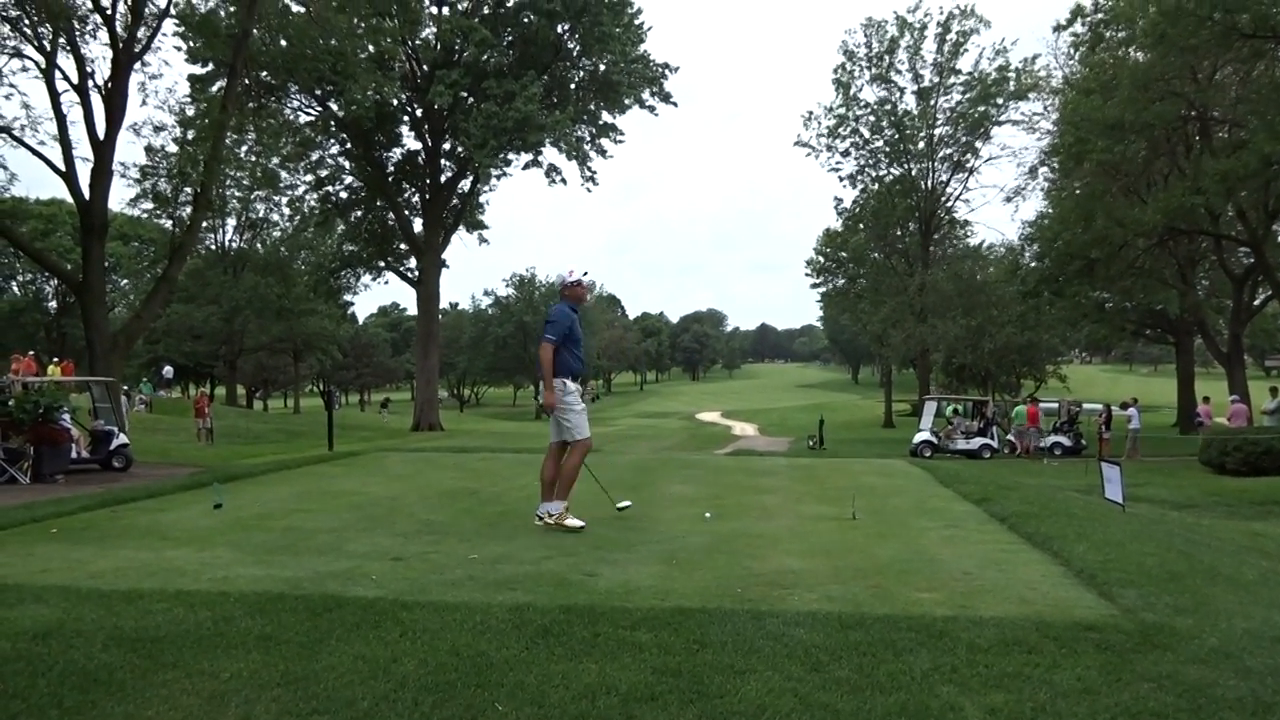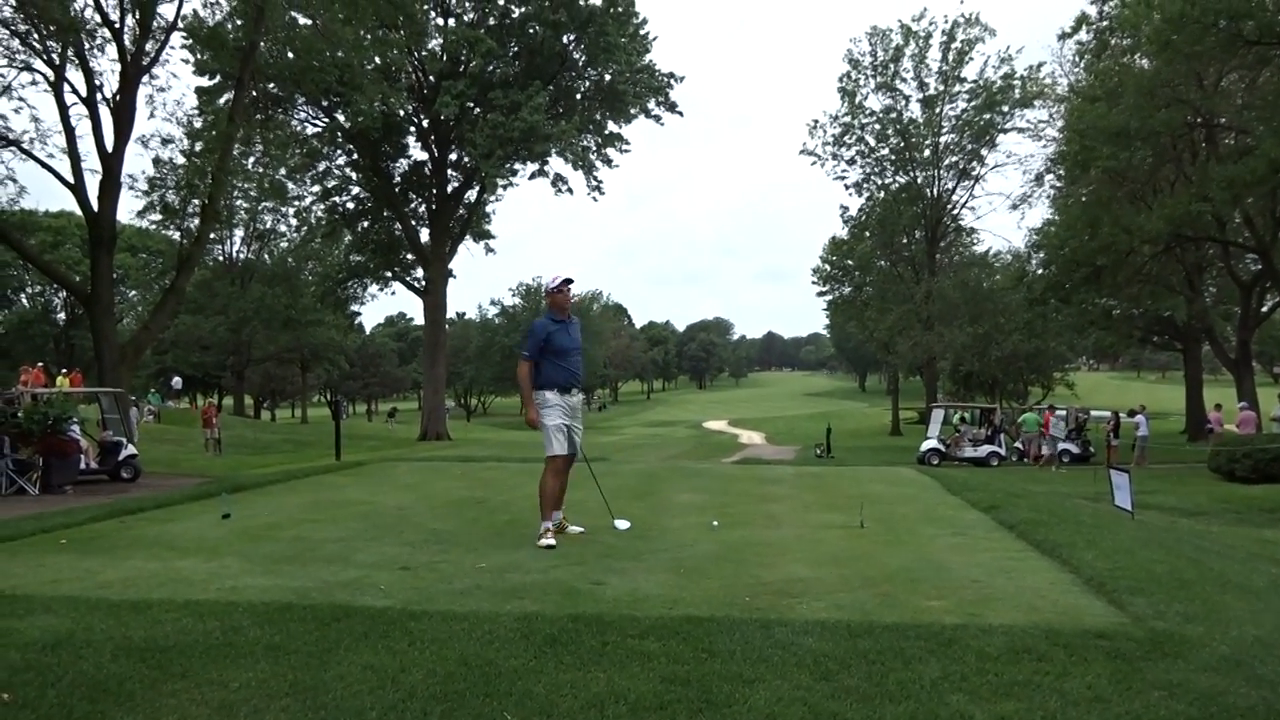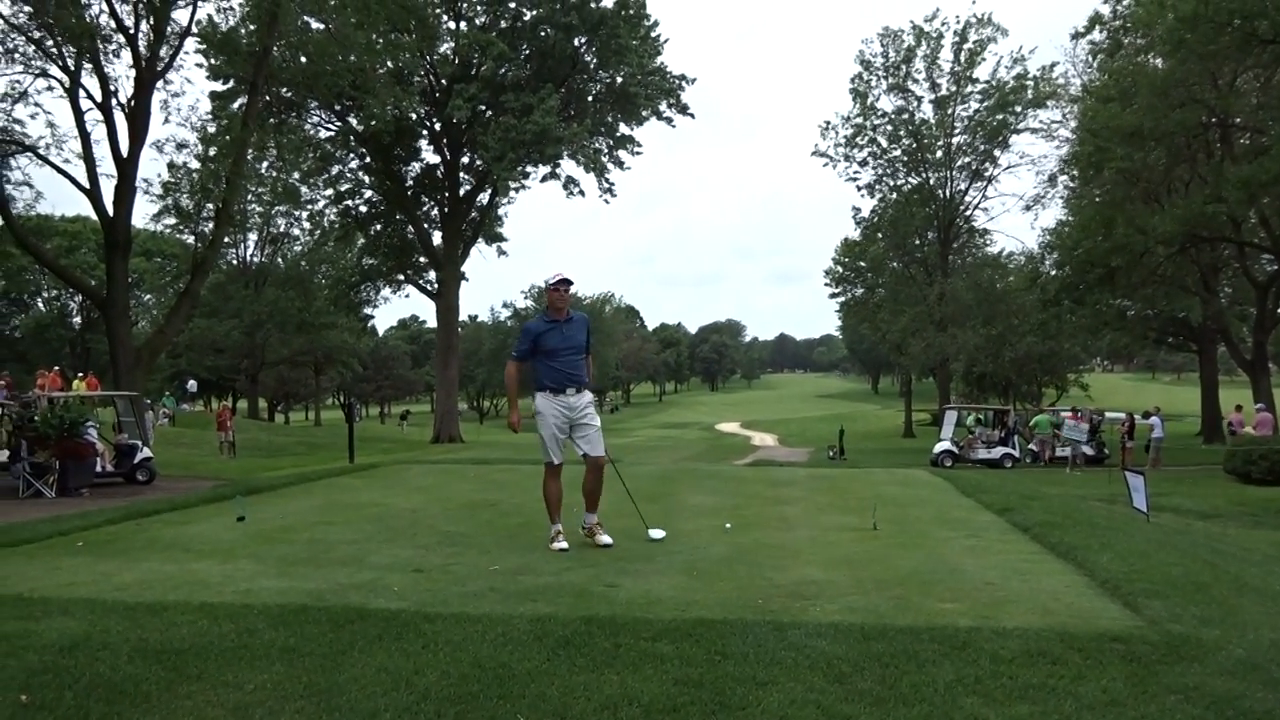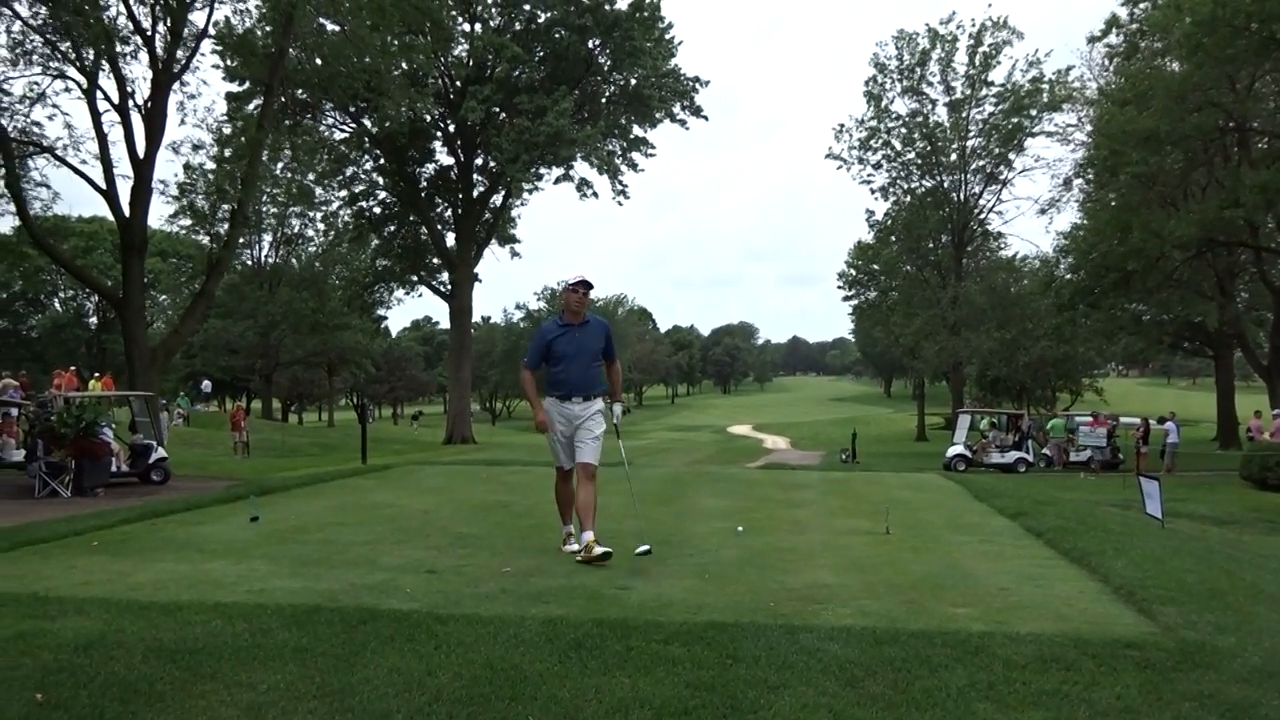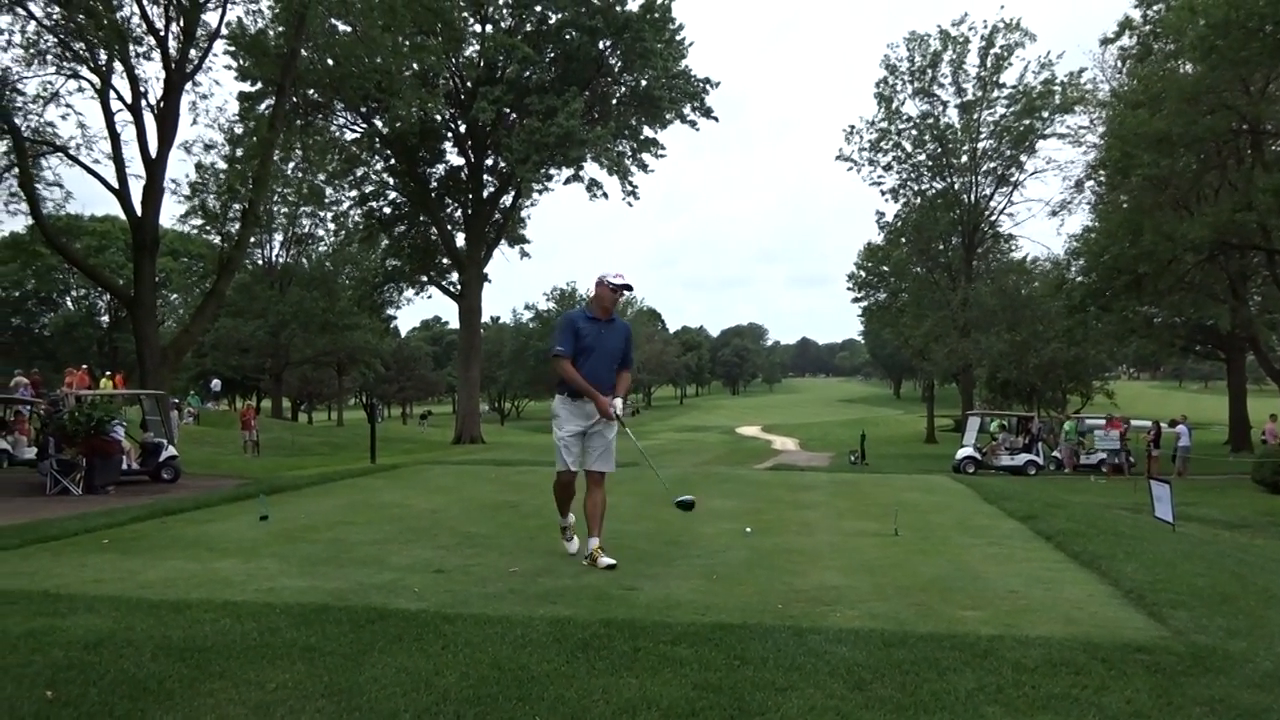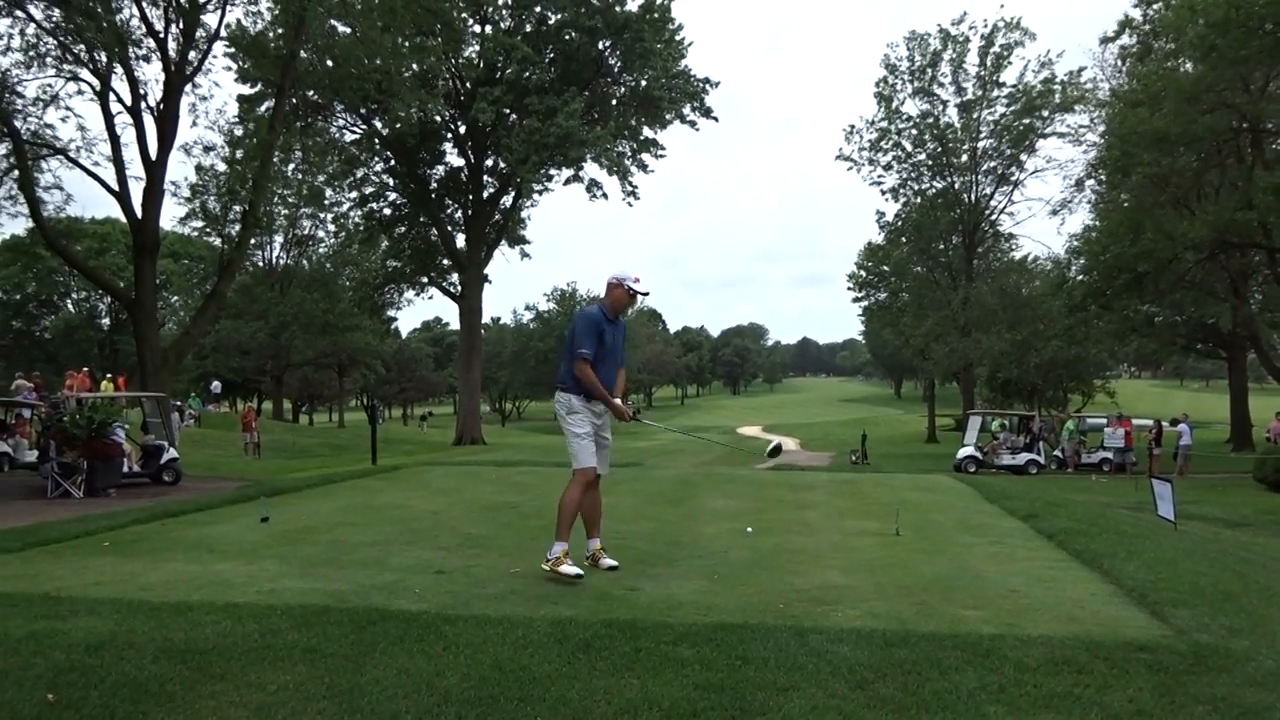
dt=0.4s
person 1, frame 1
left shoulder: (569, 313)
right shoulder: (562, 314)
right elbow: (545, 351)
right wrist: (549, 391)
left hip: (567, 387)
right hip: (563, 387)
left knee: (558, 448)
right knee: (581, 445)
left ankle: (546, 510)
right ankle: (557, 509)
person 1, frame 2
left shoulder: (575, 324)
right shoulder: (541, 327)
right elbow: (523, 367)
right wrist: (529, 406)
left hip: (573, 399)
right hip: (551, 400)
left knee: (568, 461)
right knee: (554, 462)
left ankle: (557, 518)
right ankle: (546, 528)
person 1, frame 3
left shoulder: (582, 322)
right shoulder: (534, 328)
right elbow: (512, 366)
right wrist: (513, 409)
left hip: (582, 400)
right hip: (550, 403)
left knee: (597, 463)
right knee: (553, 468)
left ankle: (591, 523)
right ankle: (556, 530)
person 1, frame 4
left shoulder: (601, 327)
right shoulder: (546, 331)
left elbow: (613, 364)
right elbow: (527, 372)
left wrist: (617, 401)
right wrist: (538, 410)
left hip: (592, 408)
right hip: (557, 408)
left knee: (587, 473)
right knee: (564, 473)
left ankle: (588, 542)
right ankle: (568, 532)
person 1, frame 5
left shoulder: (623, 329)
right shoulder: (572, 320)
left elbow: (625, 370)
right elbow: (562, 365)
left wrist: (617, 399)
right wrist: (597, 397)
left hip: (603, 410)
right hip: (569, 406)
left knee: (596, 479)
right knee: (566, 476)
left ankle: (594, 547)
right ankle: (566, 521)
person 1, frame 6
left shoulder: (619, 326)
right shoulder: (590, 317)
left elbow: (618, 368)
right elbow: (581, 370)
left wrist: (618, 401)
right wrist: (612, 404)
left hip: (598, 407)
right hip: (575, 404)
left knee: (594, 480)
right knee: (583, 476)
left ankle: (594, 549)
right ankle: (557, 554)
